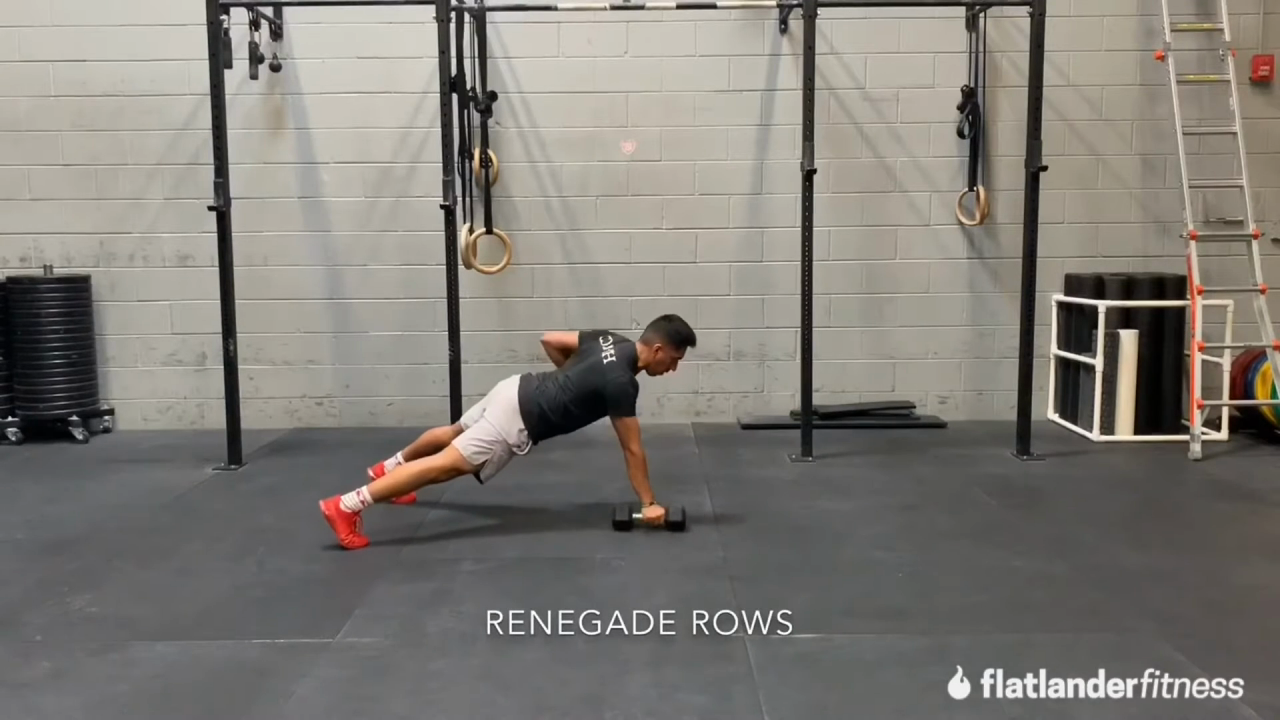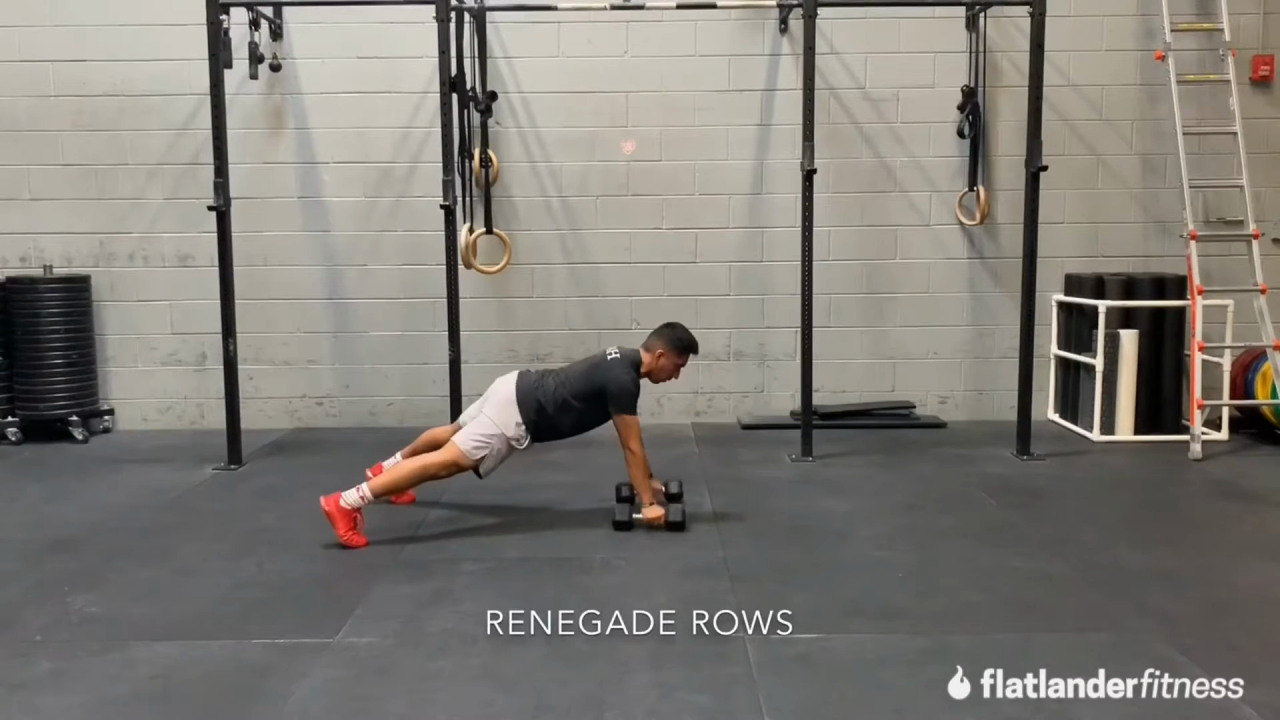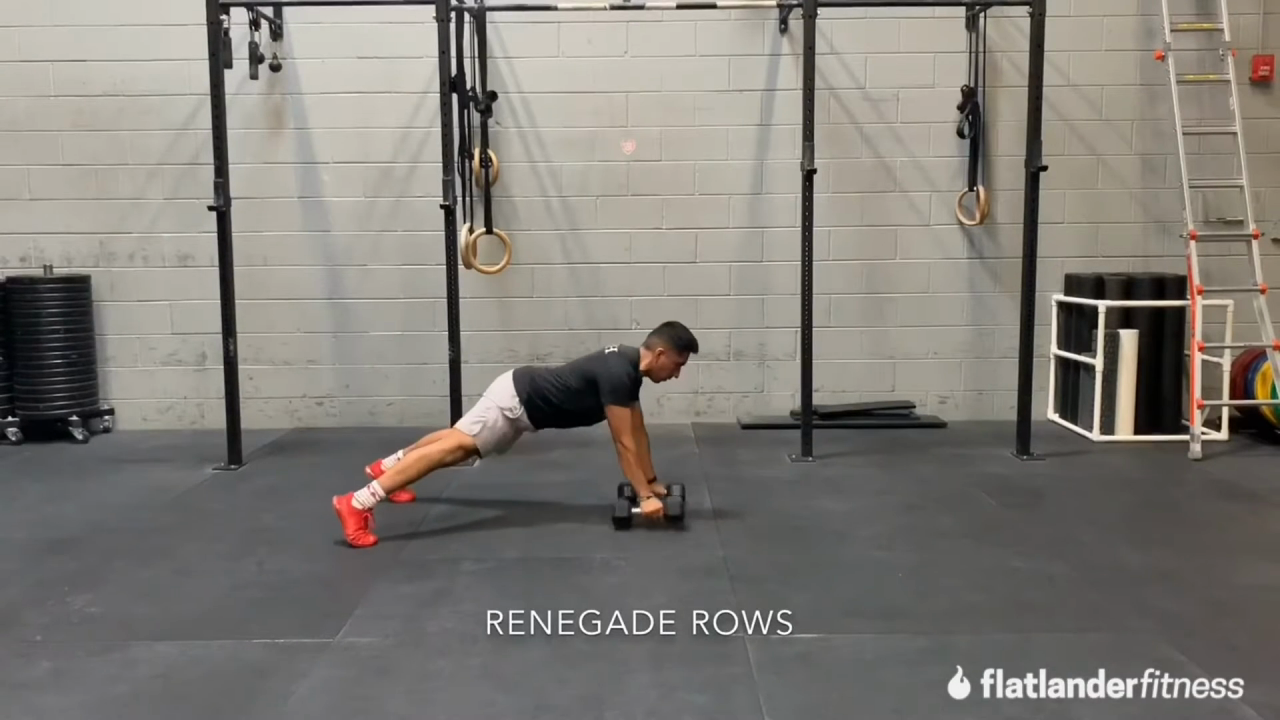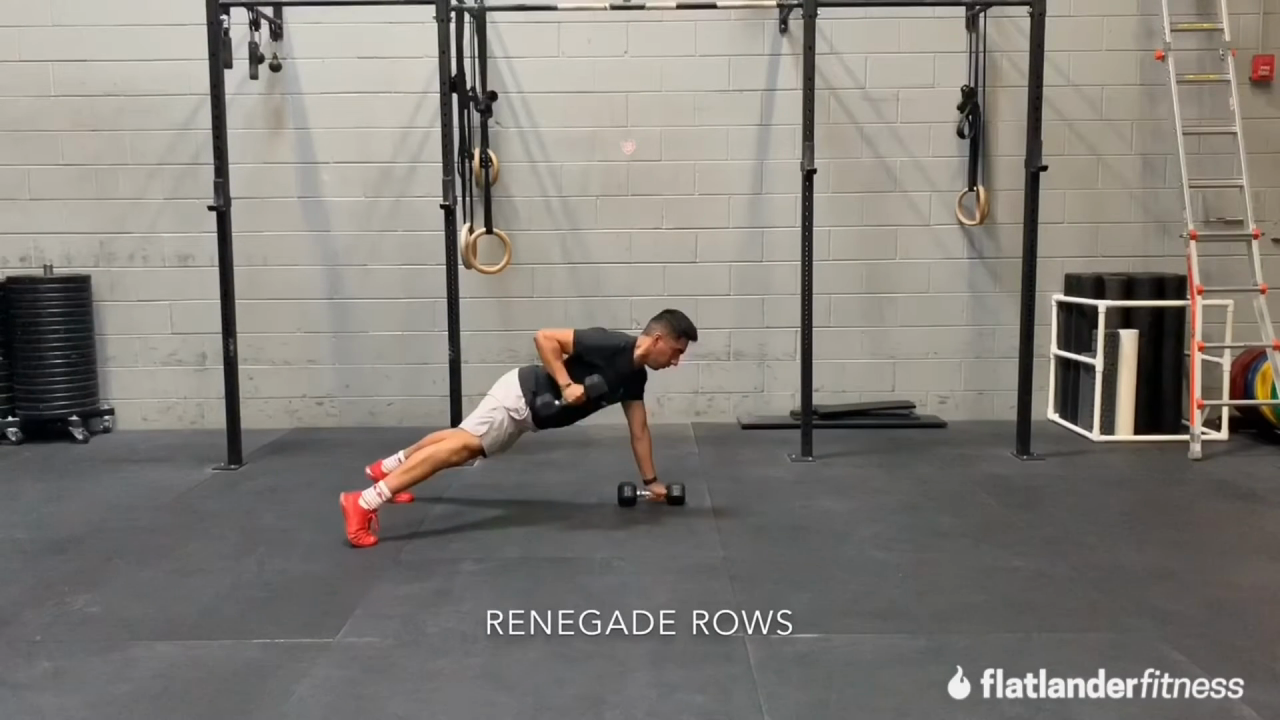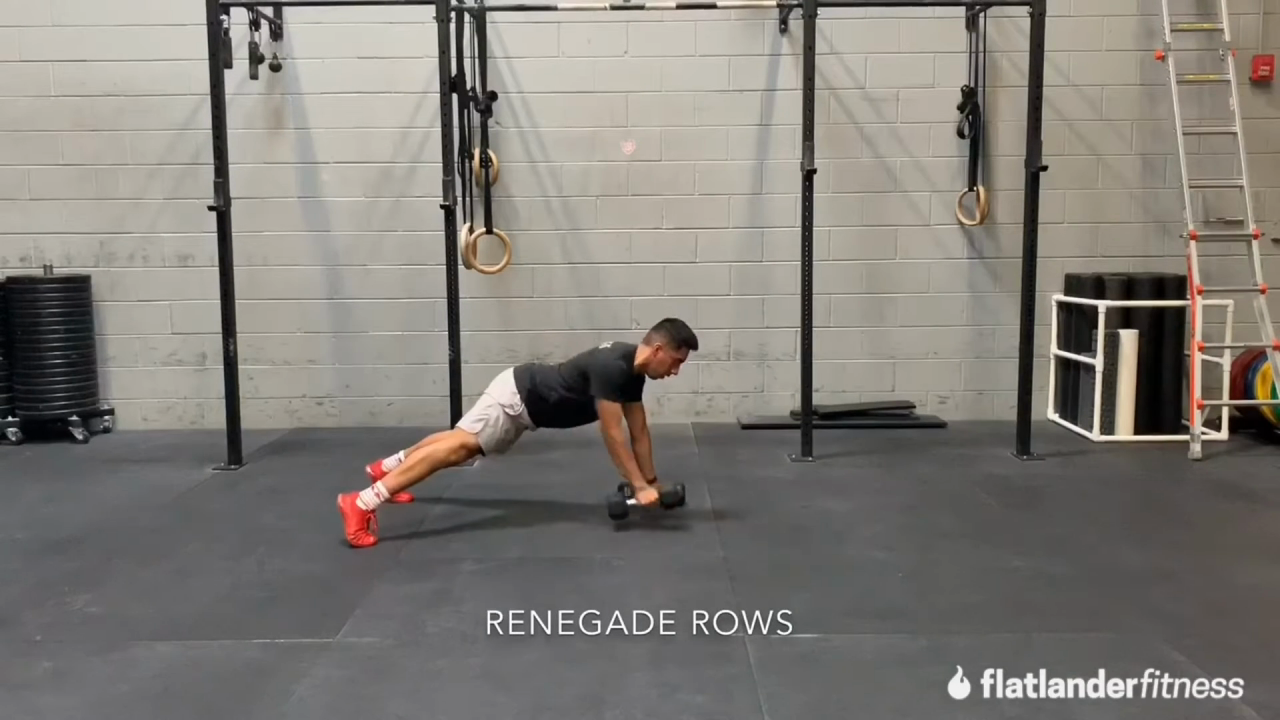
dt=0.5s
person 1, frame 1
left shoulder: (611, 340)
right shoulder: (620, 381)
left elbow: (550, 340)
right elbow: (632, 449)
right wrist: (649, 503)
left hip: (517, 390)
right hip: (520, 419)
left knee: (455, 434)
right knee: (447, 464)
left ankle: (388, 468)
right ankle: (347, 505)
person 1, frame 2
left shoulder: (624, 362)
right shoulder: (623, 380)
left elbow: (632, 433)
right elbow: (631, 446)
left wrist: (648, 478)
right wrist: (647, 502)
left hip: (515, 388)
right hip: (516, 414)
left knee: (453, 433)
right knee: (447, 460)
left ankle: (387, 467)
right ankle: (347, 502)
person 1, frame 3
left shoulder: (629, 367)
right shoulder: (618, 373)
left elbow: (638, 431)
right elbow: (624, 442)
left wrist: (652, 481)
right wrist: (644, 496)
left hip: (523, 398)
right hip: (518, 398)
left knee: (458, 437)
right knee: (454, 447)
left ankle: (387, 465)
right ankle: (358, 503)
person 1, frame 4
left shoulder: (635, 374)
right shoulder: (611, 344)
left elbow: (639, 429)
right elbow: (544, 337)
left wrist: (651, 481)
right wrist: (567, 384)
left hip: (532, 411)
right hip: (522, 396)
left knee: (461, 439)
right knee: (460, 447)
left ankle: (387, 467)
right ankle: (364, 502)
person 1, frame 5
left shoulder: (633, 373)
right shoulder: (612, 365)
left elbow: (639, 431)
right elbow: (613, 434)
left wrist: (650, 479)
right wrist: (639, 487)
left hip: (527, 405)
right hip: (517, 395)
left knee: (460, 440)
right knee: (457, 446)
left ankle: (388, 467)
right ankle: (362, 503)
